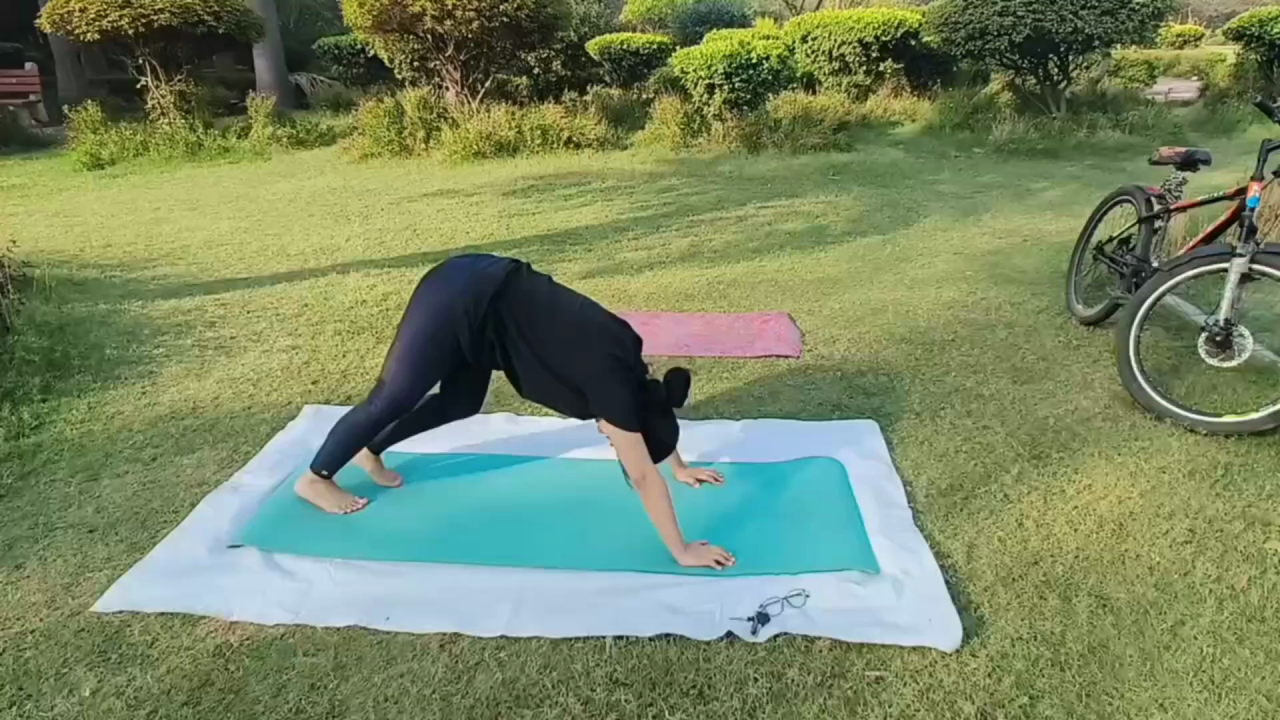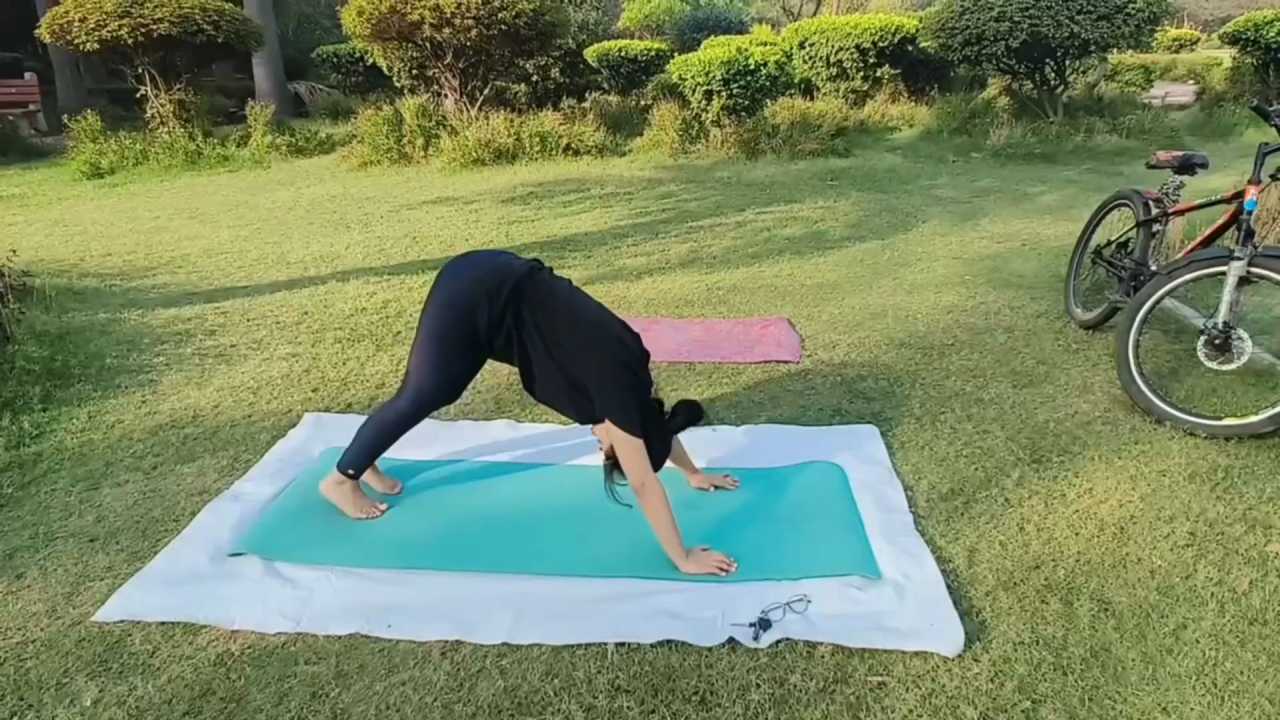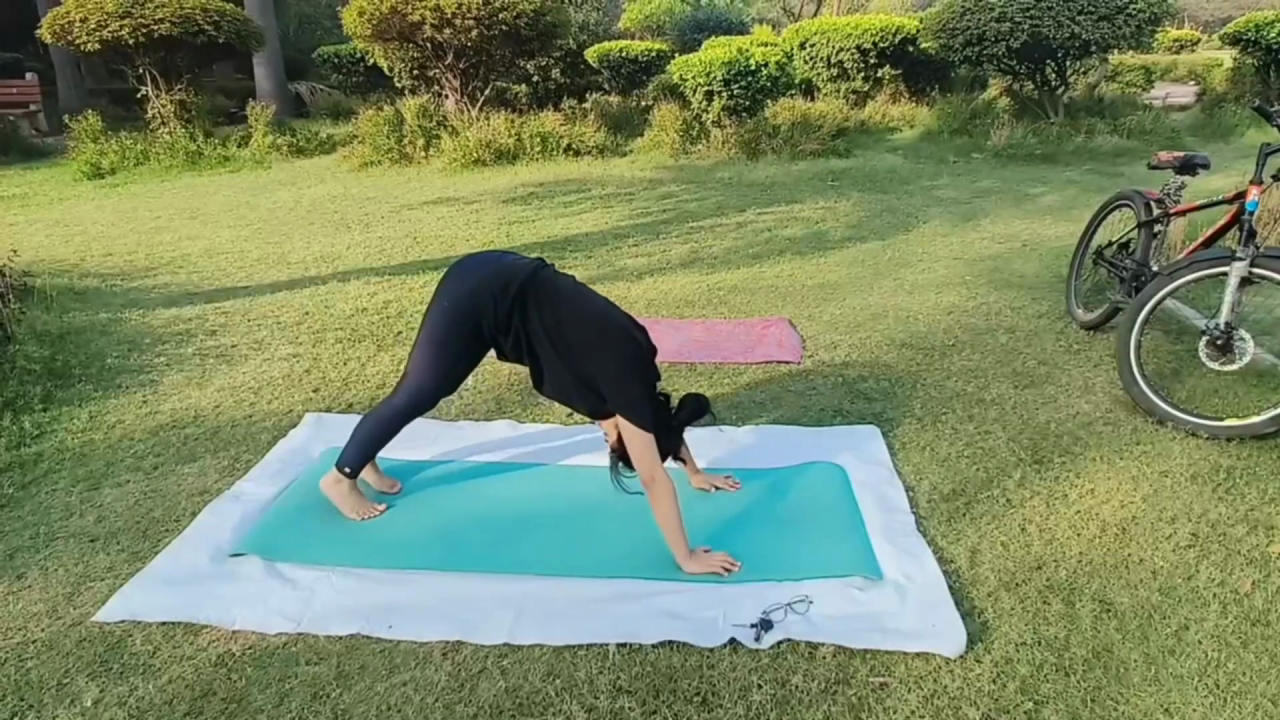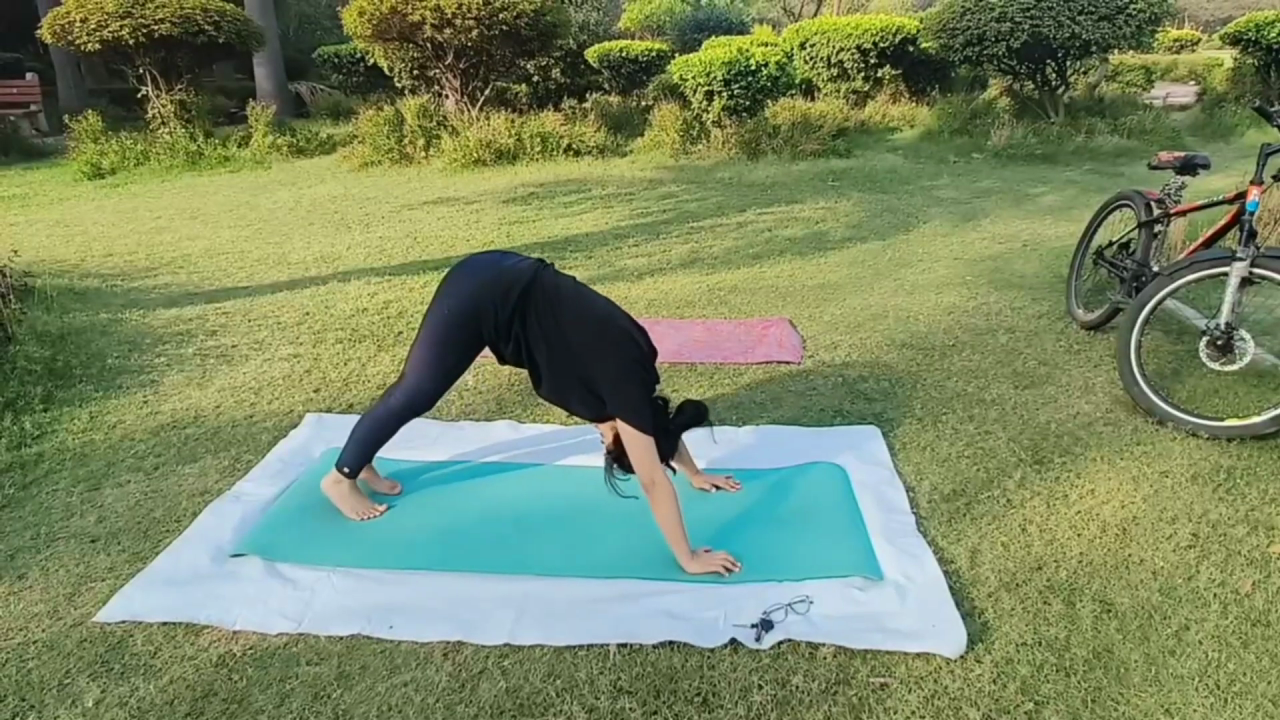
dt=0.3s
person 1, frame 1
left shoulder: (624, 361)
right shoulder: (611, 382)
left elbow: (654, 412)
right elbow: (644, 478)
left wrist: (681, 466)
right wrist: (683, 552)
left hip: (482, 288)
right hip: (460, 305)
left knee: (462, 403)
right knee: (392, 398)
left ankle: (369, 451)
right ankle: (315, 478)
person 1, frame 2
left shoulder: (628, 371)
right shoulder: (615, 387)
left elbow: (657, 425)
right elbow: (645, 484)
left wrist: (696, 475)
right wrist: (683, 559)
left hip: (495, 283)
right hip: (475, 292)
left knee: (442, 392)
right knee: (420, 395)
left ankle: (364, 461)
right ankle: (342, 479)
person 1, frame 3
left shoulder: (634, 368)
right shoulder: (626, 384)
left elbow: (665, 422)
right elbow: (654, 479)
left wrist: (696, 473)
right wrist: (687, 558)
left hip: (502, 283)
right hip: (482, 293)
left knee: (436, 387)
right knee: (418, 393)
left ankle: (366, 460)
right ankle: (341, 477)
person 1, frame 4
left shoulder: (634, 368)
right shoulder: (625, 386)
left elbow: (662, 425)
right elbow: (654, 481)
left wrist: (697, 474)
right wrist: (689, 559)
left hip: (502, 283)
right hip: (484, 296)
left knee: (425, 385)
right knee: (415, 393)
left ankle: (362, 464)
right ankle: (341, 478)
